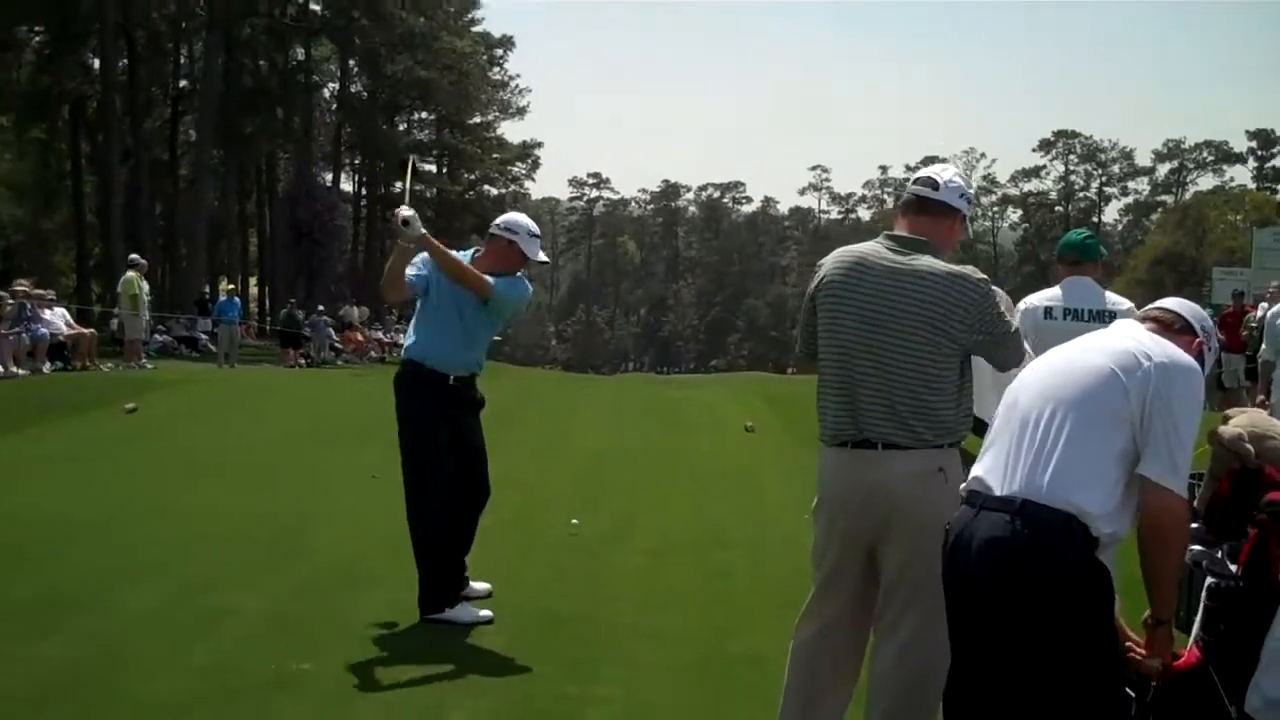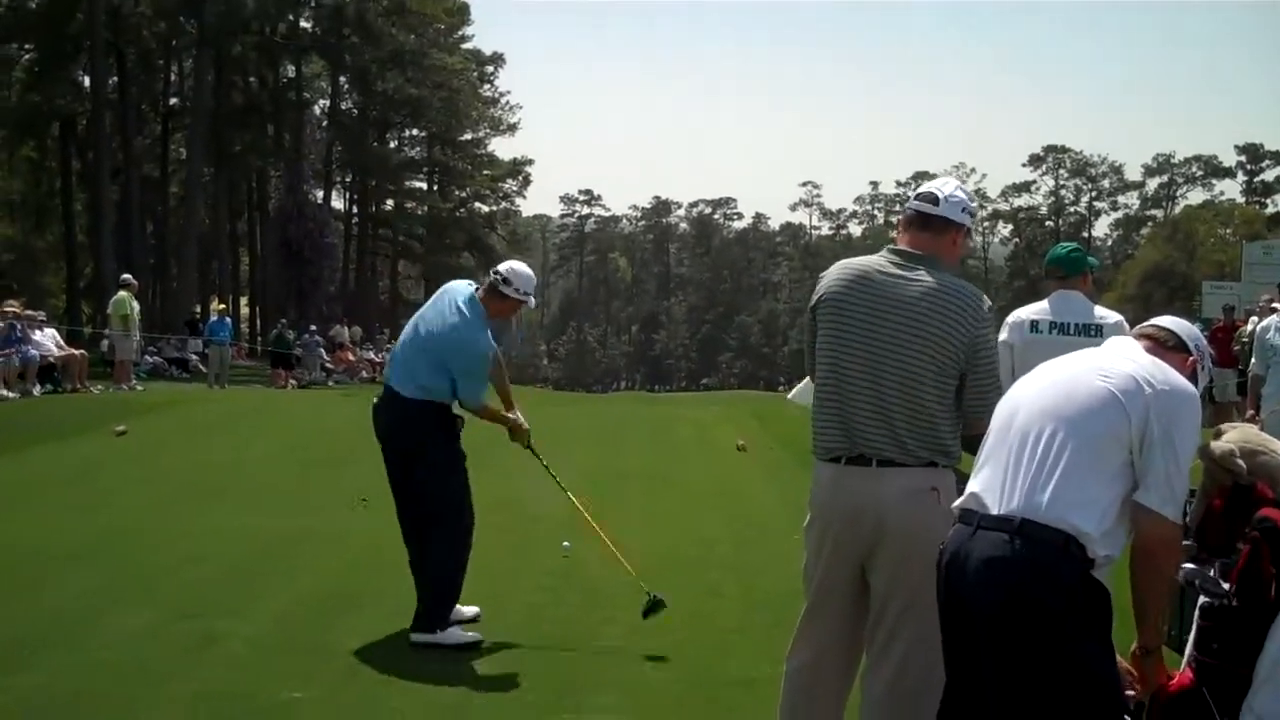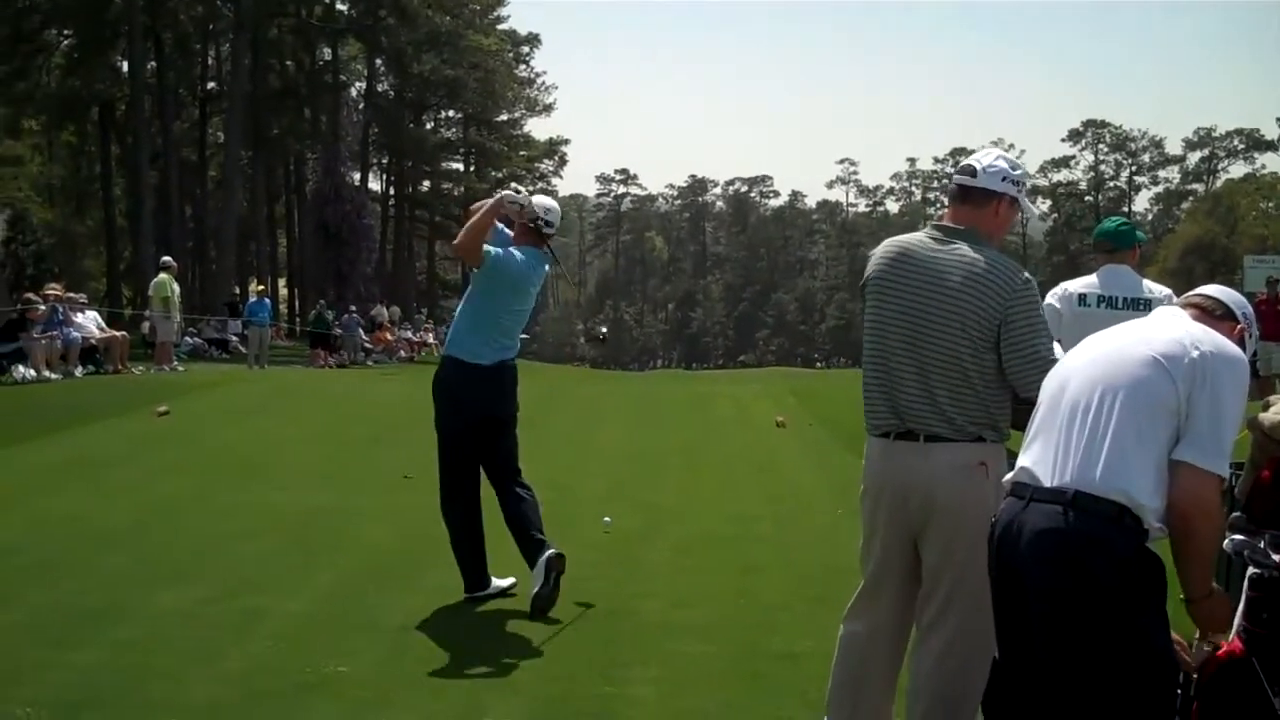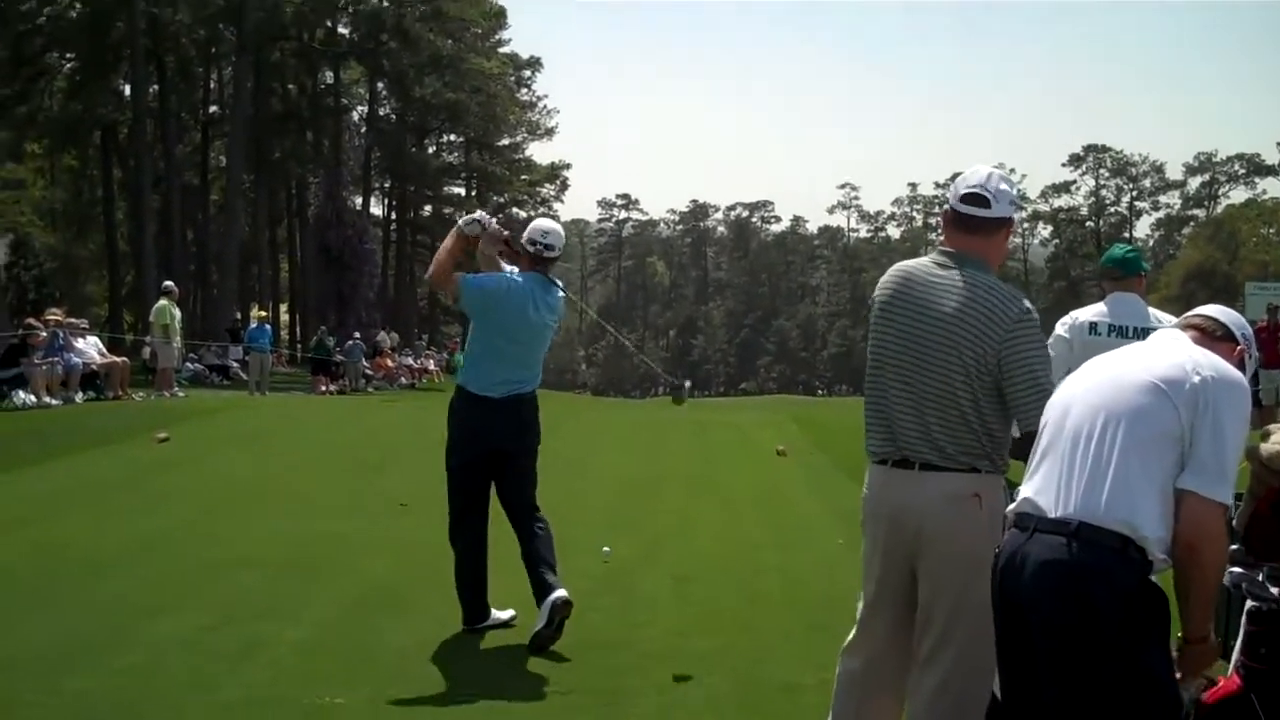
dt=0.5s
person 1, frame 1
left shoulder: (835, 267)
right shoulder: (966, 288)
left elbow: (809, 358)
right elbow: (1015, 360)
left hip: (843, 468)
right hip: (923, 476)
left knee: (827, 619)
right knee: (914, 631)
person 1, frame 2
left shoulder: (836, 279)
right shoulder: (968, 307)
right elbow: (980, 422)
left hip: (836, 484)
right hip: (918, 492)
left knee: (821, 638)
right knee: (906, 652)
person 1, frame 3
left shoulder: (885, 257)
right shoulder: (1008, 281)
right elbow: (1037, 387)
left hip: (887, 458)
right hip: (965, 468)
left knee: (874, 610)
right knee: (955, 626)
person 1, frame 4
left shoulder: (892, 282)
right shoulder: (1010, 310)
right elbow: (1039, 425)
left hip: (887, 487)
right hip: (964, 498)
left knee: (873, 641)
right knee: (953, 656)
person 2, frame 1
left shoulder: (517, 289)
right shoulder: (434, 260)
left elbow: (470, 282)
right elbow: (391, 293)
left wrist: (423, 238)
right wrist: (408, 246)
left hip: (463, 391)
right hip: (421, 385)
left knee: (473, 488)
right knee: (432, 493)
left ankle: (452, 579)
right ankle: (437, 599)
person 2, frame 2
left shoulder: (457, 289)
right shoulder: (474, 343)
right elbow: (473, 406)
left wrist: (511, 404)
right wrist: (510, 422)
left hip: (391, 412)
right hip: (428, 423)
left knee: (417, 516)
right knee: (452, 519)
left ankle: (436, 606)
right ankle: (432, 622)
person 2, frame 3
left shoulder: (508, 262)
right shoulder: (536, 262)
left elbow: (464, 245)
right elbow: (488, 227)
left wrist: (499, 203)
right wrist: (503, 205)
left hip: (460, 381)
right hip: (499, 383)
left knee: (459, 488)
right knee: (509, 477)
left ankle: (477, 580)
right ankle: (541, 550)
person 2, frame 4
left shoulder: (500, 288)
right shoulder: (554, 297)
left elbow: (438, 277)
left wrist: (463, 232)
right wrist: (489, 247)
left hip: (473, 411)
right hip: (521, 413)
left knee: (468, 517)
right knee: (525, 509)
left ankle: (476, 610)
right ankle: (550, 589)
person 3, frame 1
left shoulder: (1068, 351)
right shoulder: (1175, 364)
right elbow: (1163, 510)
left wrist: (1110, 625)
right wrist: (1162, 620)
left hip: (969, 534)
right hip: (1044, 554)
person 3, frame 2
left shoulder: (1053, 370)
right shoulder: (1172, 390)
right elbow: (1155, 538)
right wrist: (1149, 647)
left hip: (962, 553)
right hip: (1040, 572)
person 3, frame 3
left shoulder: (1100, 340)
right shoulder: (1220, 354)
right elbow: (1193, 501)
right wrist: (1201, 596)
left hip: (1014, 527)
right hip: (1093, 545)
person 3, frame 4
left shoulder: (1097, 365)
right shoulder: (1220, 378)
right elbow: (1199, 530)
right wrist: (1197, 637)
left hip: (1017, 557)
right hip: (1098, 576)
